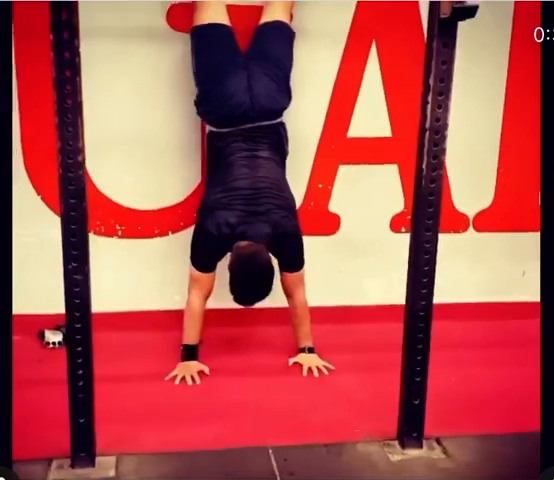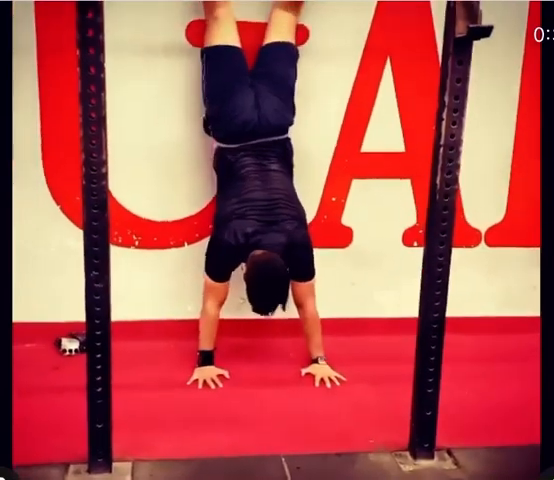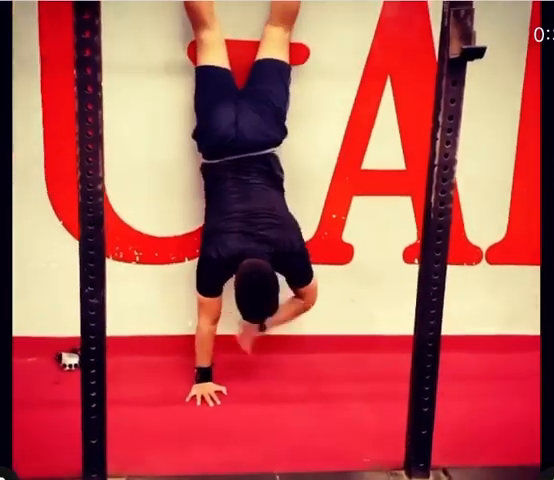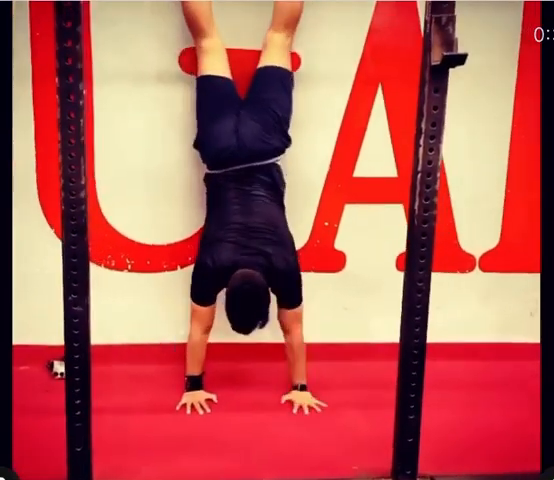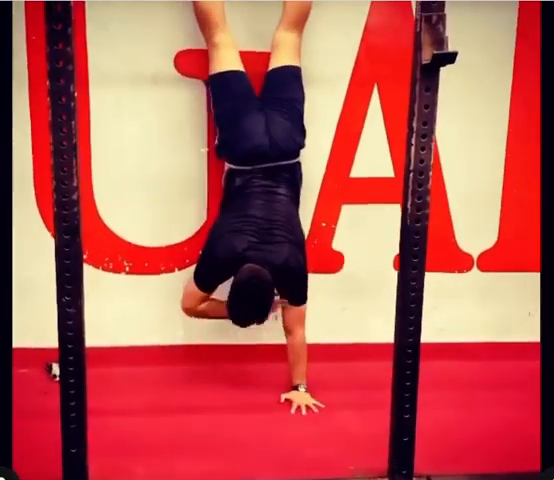
dt=0.3s
person 1, frame 1
left shoulder: (285, 227)
right shoulder: (212, 227)
left elbow: (296, 293)
right elbow: (197, 295)
left wrist: (308, 349)
right wrist: (188, 355)
left hip: (263, 110)
right hip: (227, 112)
person 1, frame 2
left shoulder: (296, 237)
right shoulder: (227, 239)
left elbow: (306, 304)
right elbow: (212, 303)
left wrist: (320, 359)
right wrist: (204, 361)
left hip: (270, 125)
right hip: (235, 129)
person 1, frame 3
left shoulder: (289, 246)
right shoulder: (216, 253)
right elbow: (207, 320)
left wrist: (262, 324)
right wrist: (202, 378)
left hip: (257, 138)
right hip: (223, 139)
right knee: (208, 33)
person 1, frame 4
left shoulder: (282, 264)
right shoulder: (213, 262)
left elbow: (294, 331)
right elbow: (198, 329)
left wrist: (301, 386)
right wrist: (192, 386)
left hip: (260, 146)
right hip: (223, 147)
left knee: (278, 38)
right knee: (208, 41)
person 1, frame 5
left shoulder: (290, 261)
right shoulder: (220, 252)
left elbow: (295, 330)
left wrist: (300, 387)
left hip: (279, 145)
right hip: (245, 145)
left knee: (287, 36)
right knee: (219, 39)
